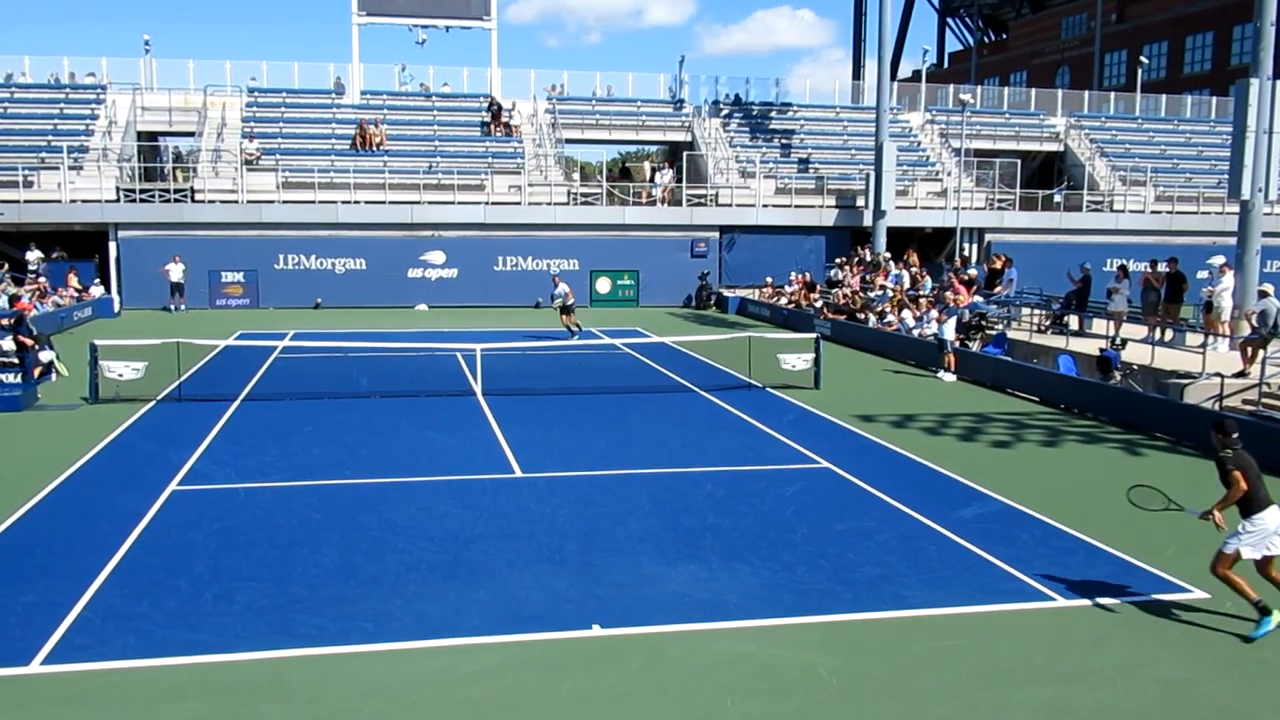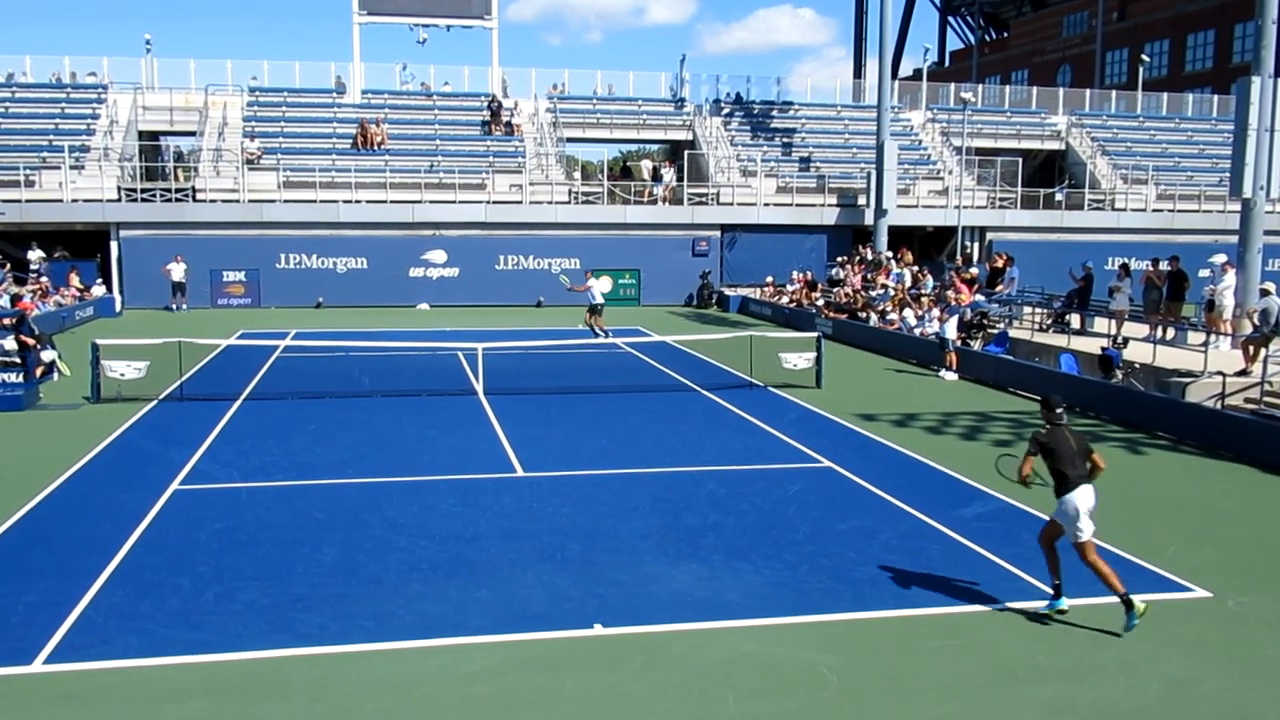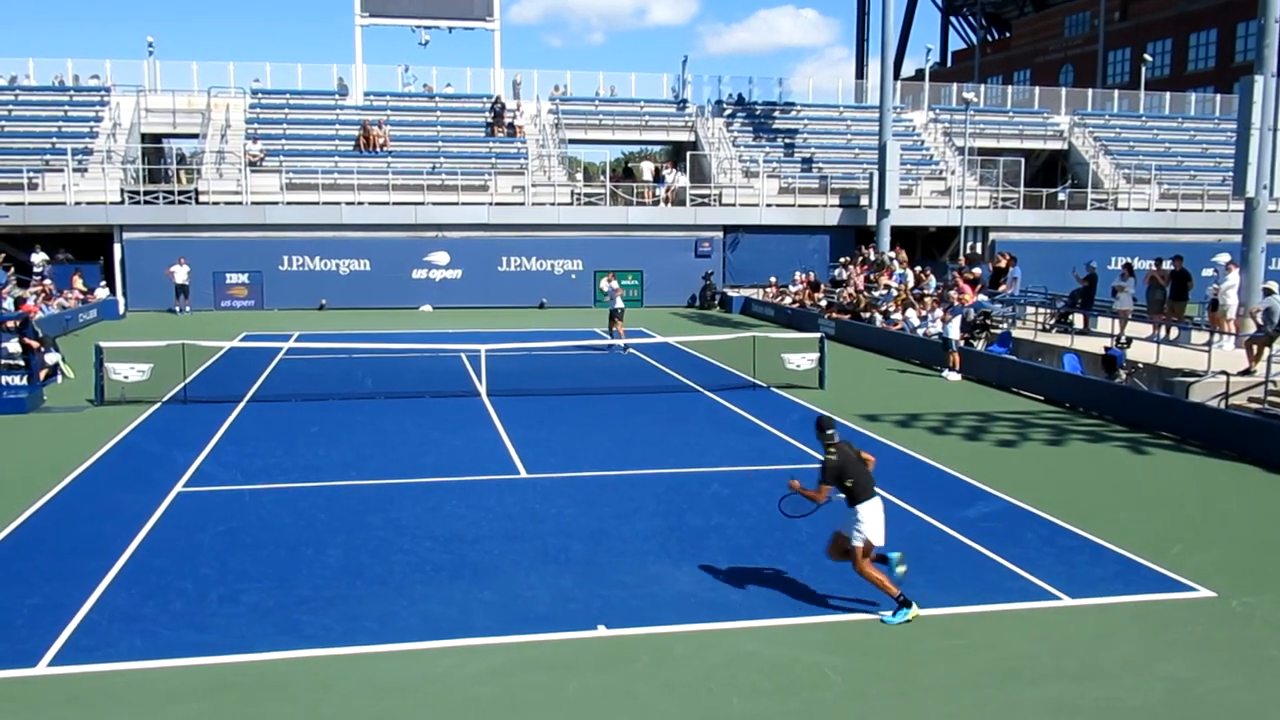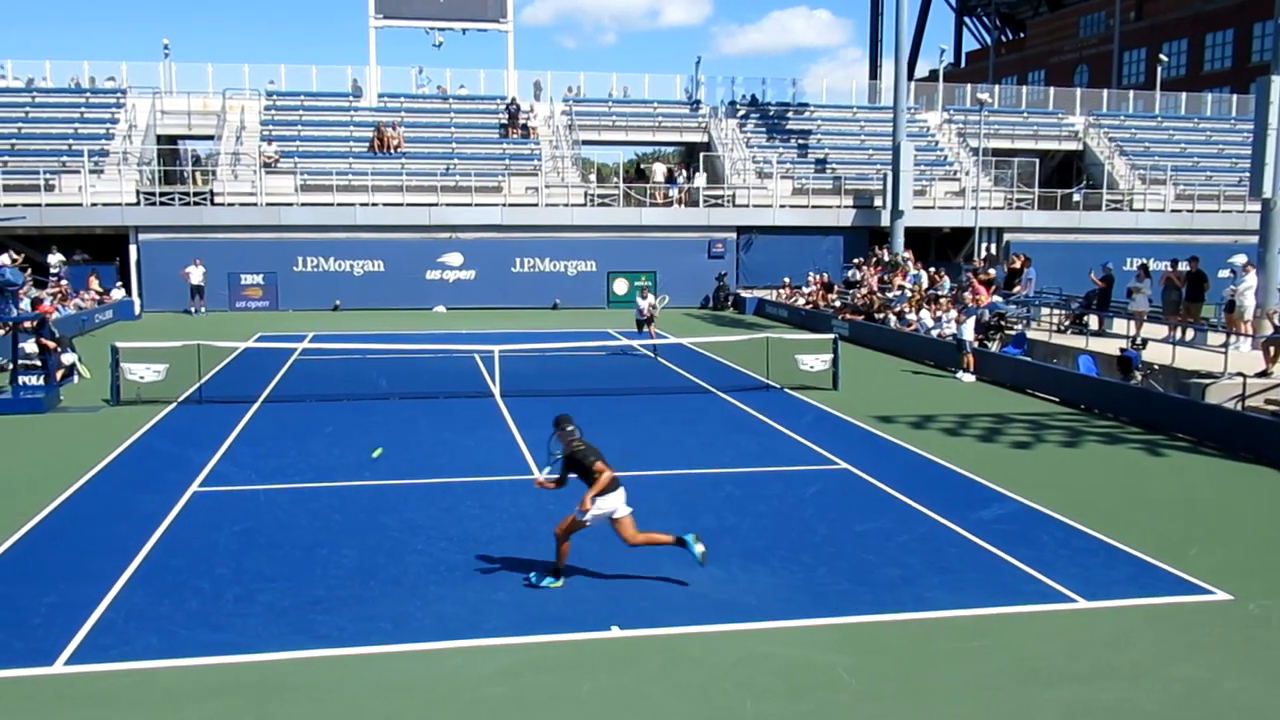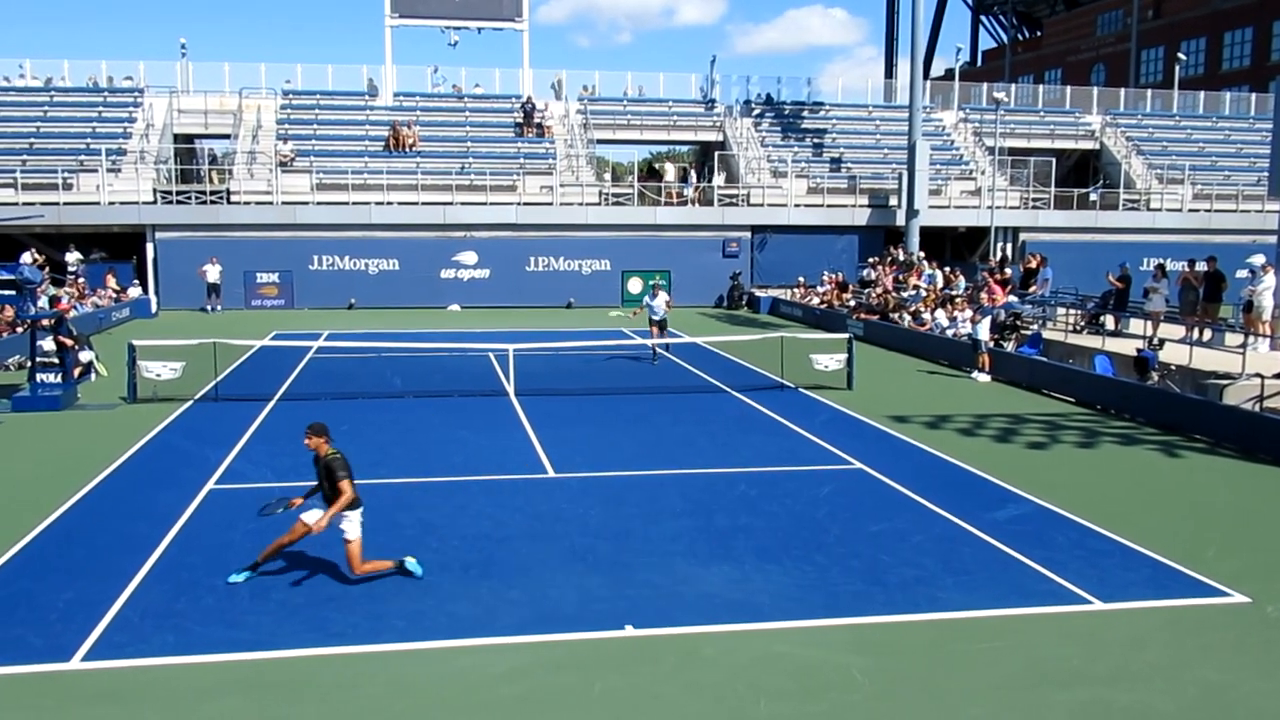
dt=0.4s
person 1, frame 1
left shoulder: (1225, 457)
right shoulder: (1243, 456)
left elbow: (1241, 487)
left wrist: (1215, 508)
right wrist: (1216, 510)
left hip: (1258, 521)
left knee: (1219, 569)
person 1, frame 2
left shoulder: (1040, 435)
right shoulder: (1077, 436)
left elbow: (1024, 472)
right elbow: (1099, 466)
left wrist: (1024, 480)
left hip: (1072, 499)
right hip: (1085, 493)
left knee: (1090, 558)
right knee: (1045, 538)
left ankle: (1129, 604)
right ankle: (1058, 598)
person 1, frame 3
left shoulder: (831, 461)
right shoulder: (845, 446)
left elbow: (820, 497)
right elbow: (870, 460)
left wrist: (798, 489)
left hip: (864, 509)
right hip: (868, 503)
left knee: (862, 566)
right knee: (835, 553)
left ankle: (905, 605)
right ankle: (889, 559)
person 1, frame 4
left shoulder: (578, 451)
right shoulder: (570, 452)
left elbow: (607, 473)
right elbow: (560, 483)
left wrist: (588, 495)
right wrist: (544, 483)
left hip: (604, 499)
right hip: (615, 494)
left knee: (561, 532)
right knee: (633, 538)
left ankle: (555, 575)
right ankle: (685, 541)
person 1, frame 5
left shoulder: (335, 461)
right shoulder: (319, 458)
left elbow: (348, 495)
left wrist: (325, 518)
right wrist: (304, 498)
left hip: (348, 514)
right hip: (328, 508)
left knee: (358, 570)
right knee: (286, 540)
left ankle: (403, 564)
right ankle: (252, 569)
